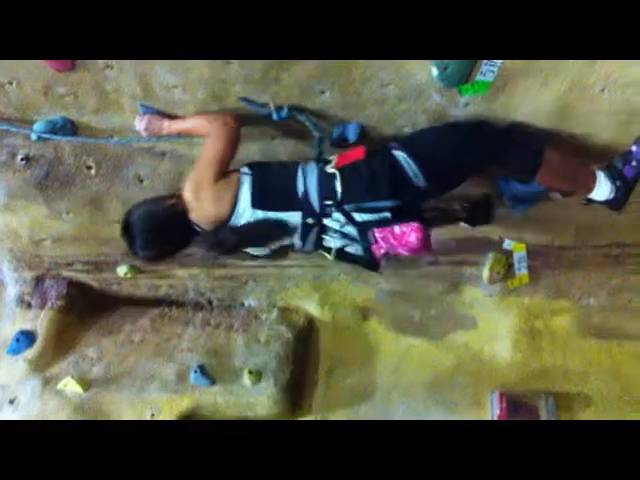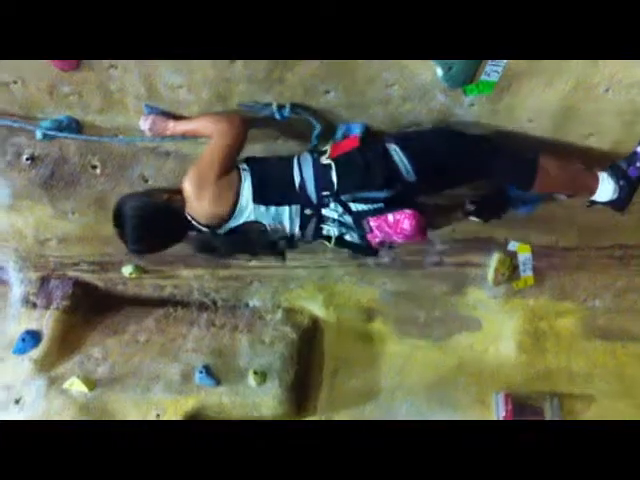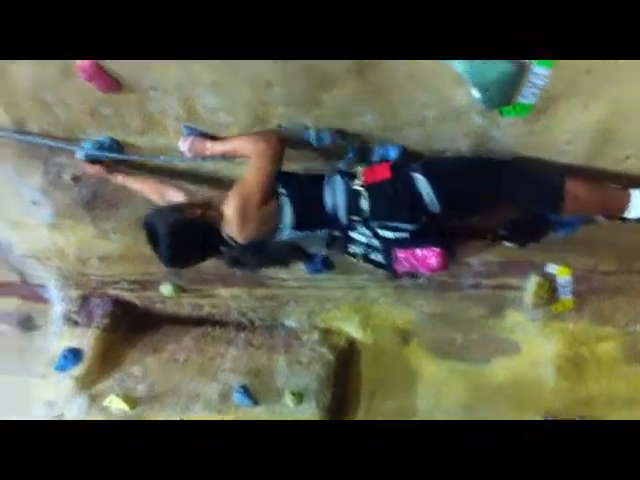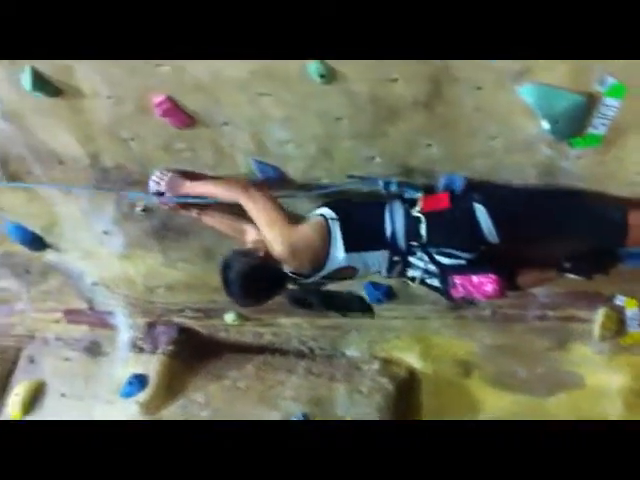
dt=0.4s
person 1, frame 1
left shoulder: (213, 237)
right shoulder: (203, 194)
right elbow: (225, 123)
right wrist: (168, 125)
right hip: (365, 183)
right knee: (491, 137)
person 1, frame 2
left shoulder: (205, 237)
right shoulder: (202, 190)
right elbow: (231, 124)
right wrist: (175, 125)
left hip: (352, 225)
right hip: (353, 174)
right knee: (489, 155)
person 1, frame 3
left shoulder: (233, 241)
right shoulder: (241, 216)
left elbow: (188, 185)
right elbow: (270, 142)
left hip: (382, 242)
right hip: (382, 196)
right knee: (509, 179)
person 1, frame 4
left shoulder: (294, 257)
right shoulder: (292, 246)
left elbow: (249, 211)
right elbow: (249, 193)
left wrist: (186, 188)
right wrist: (191, 199)
left hip: (434, 251)
right hip: (439, 223)
right knee: (566, 212)
